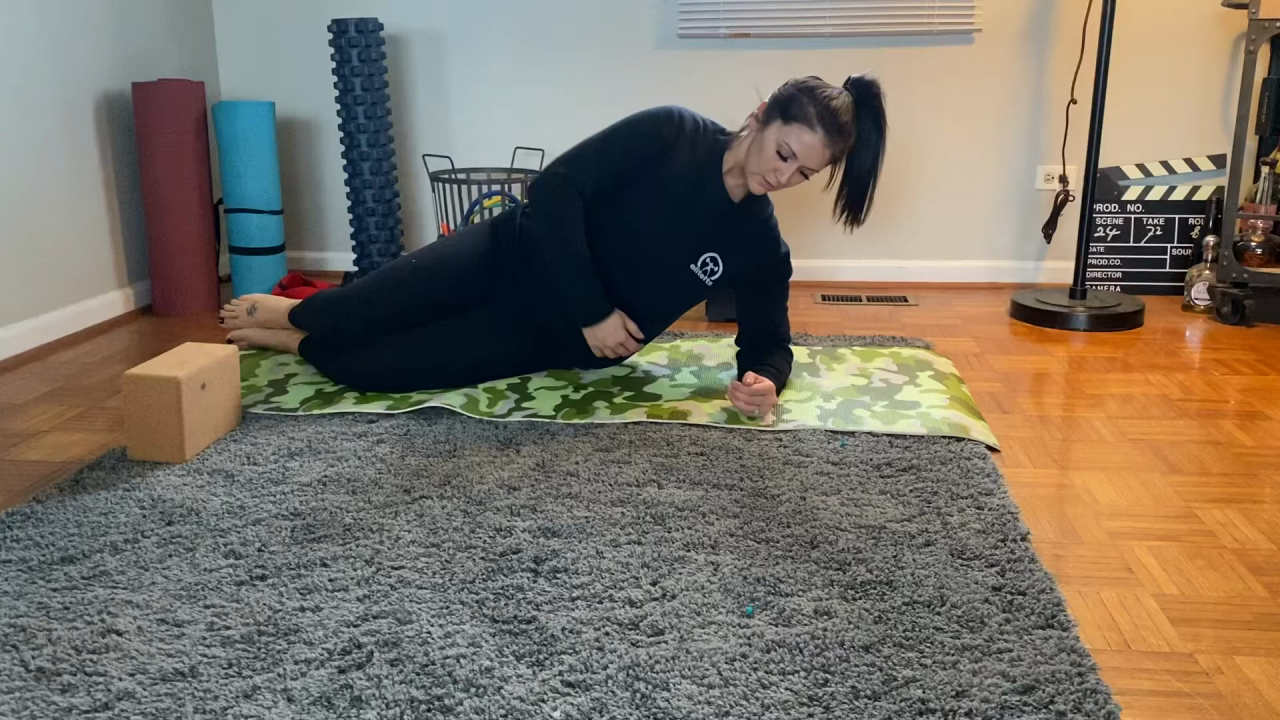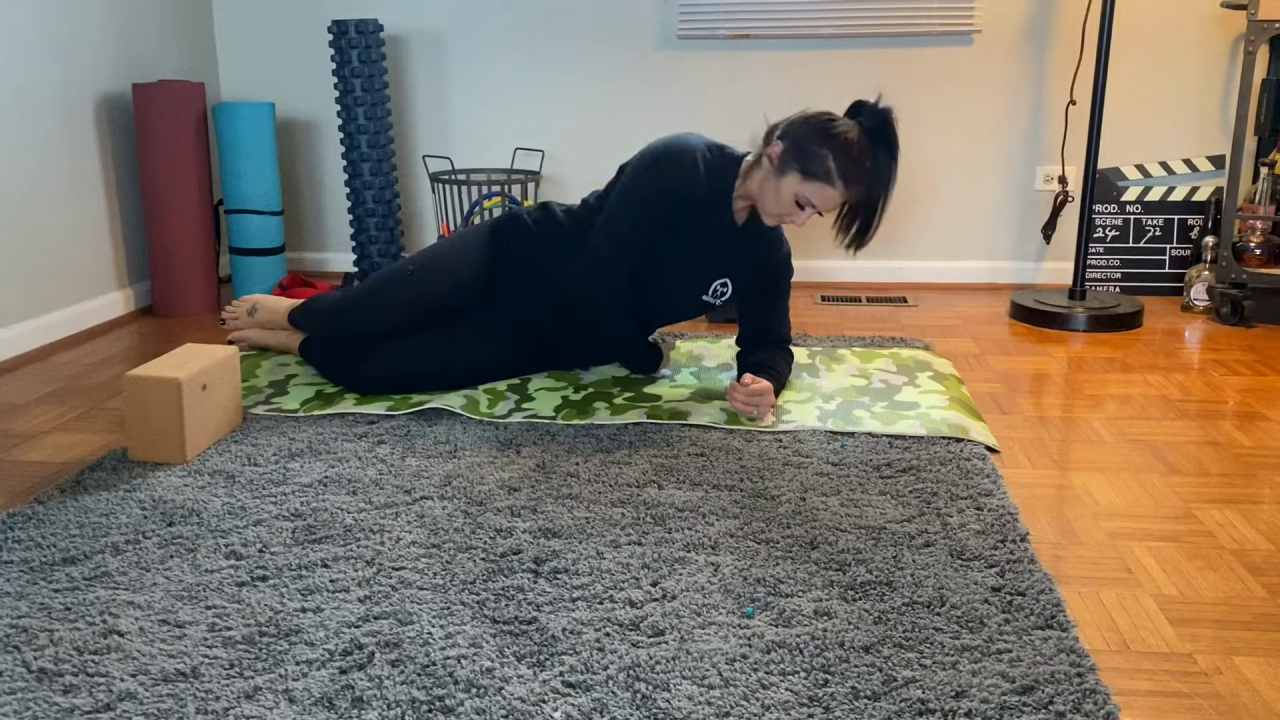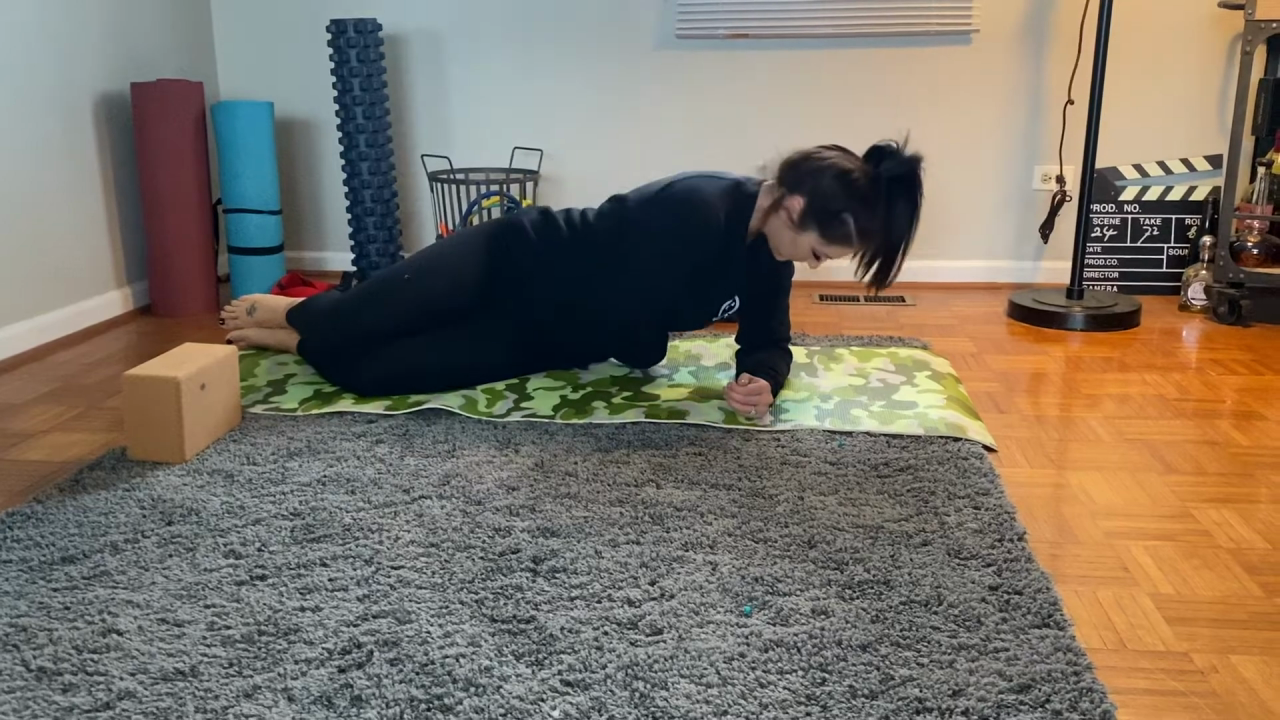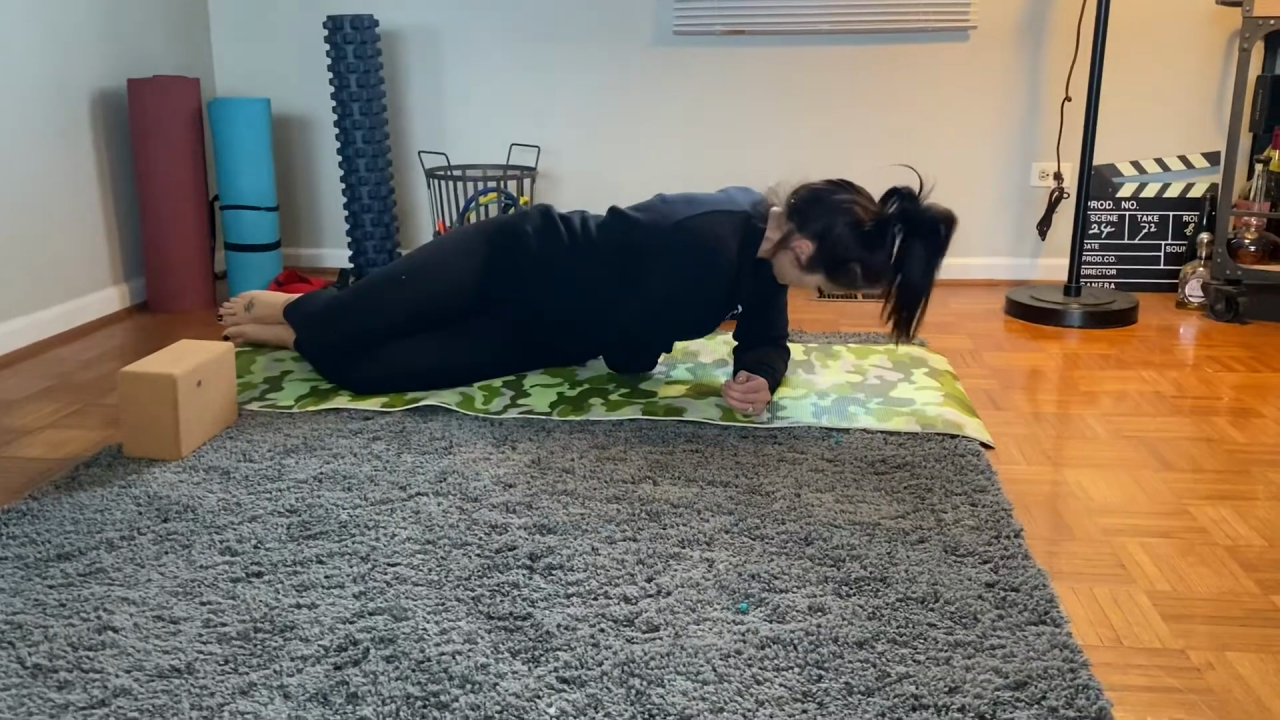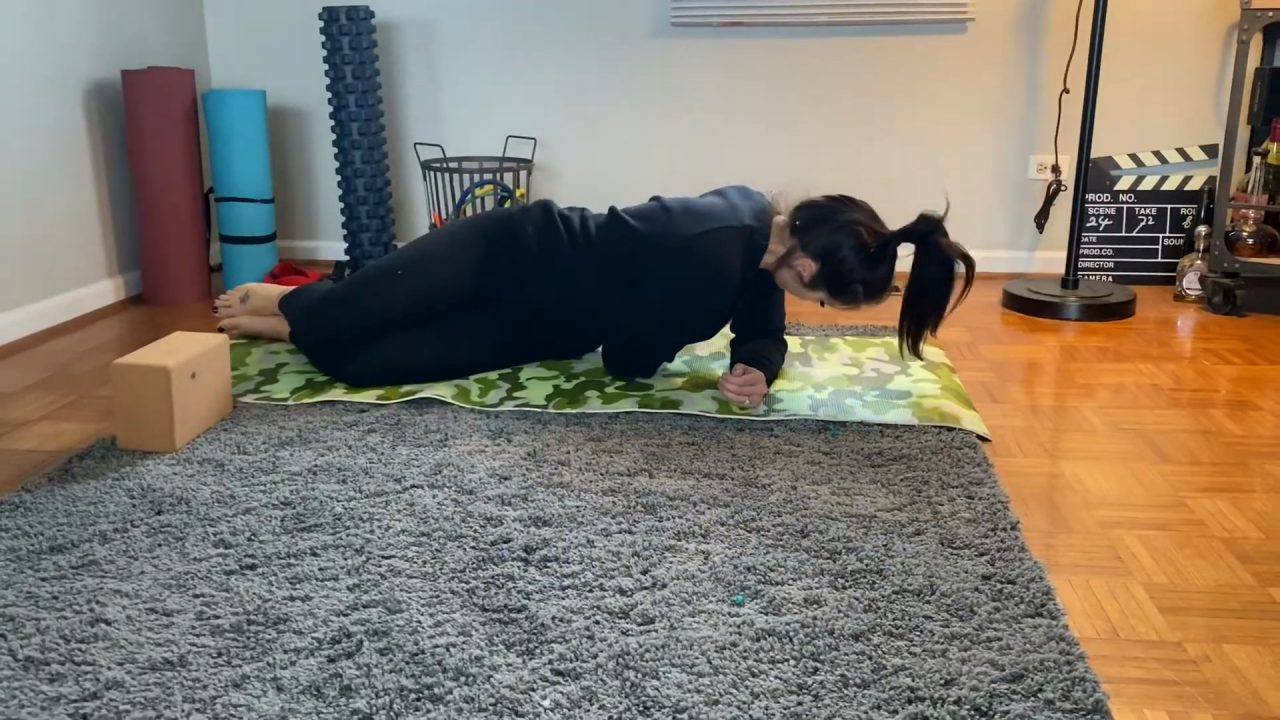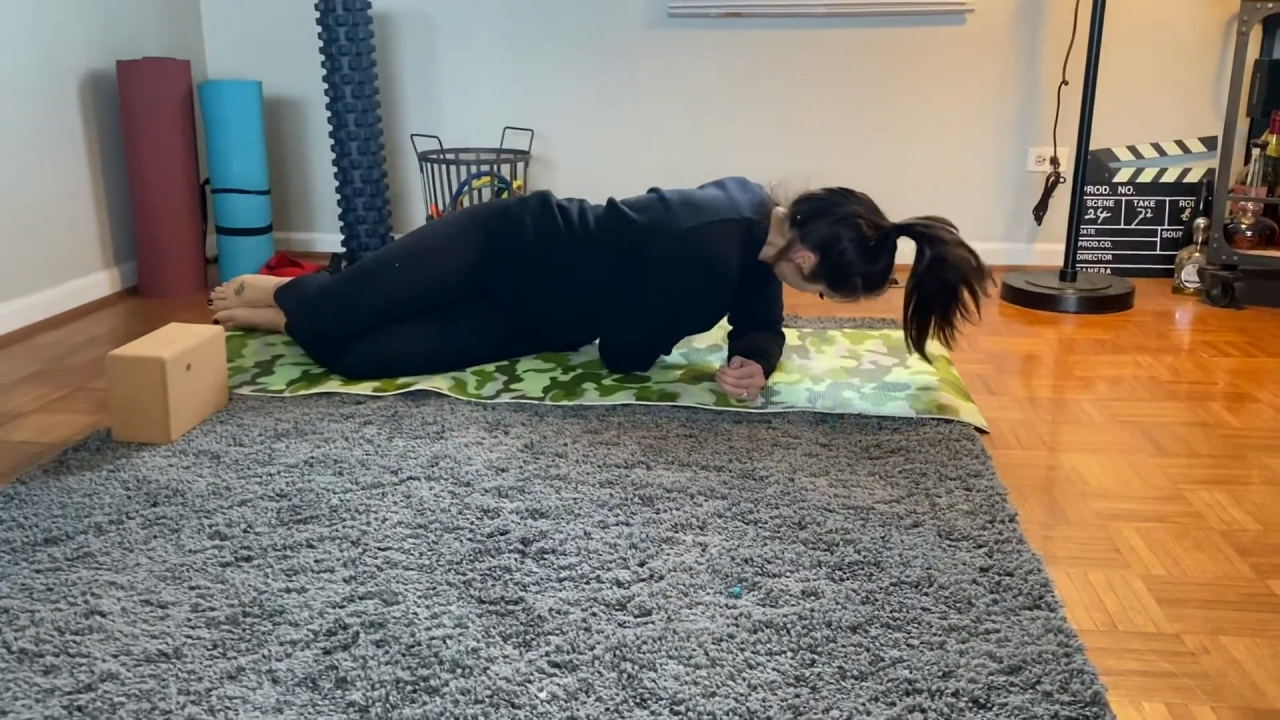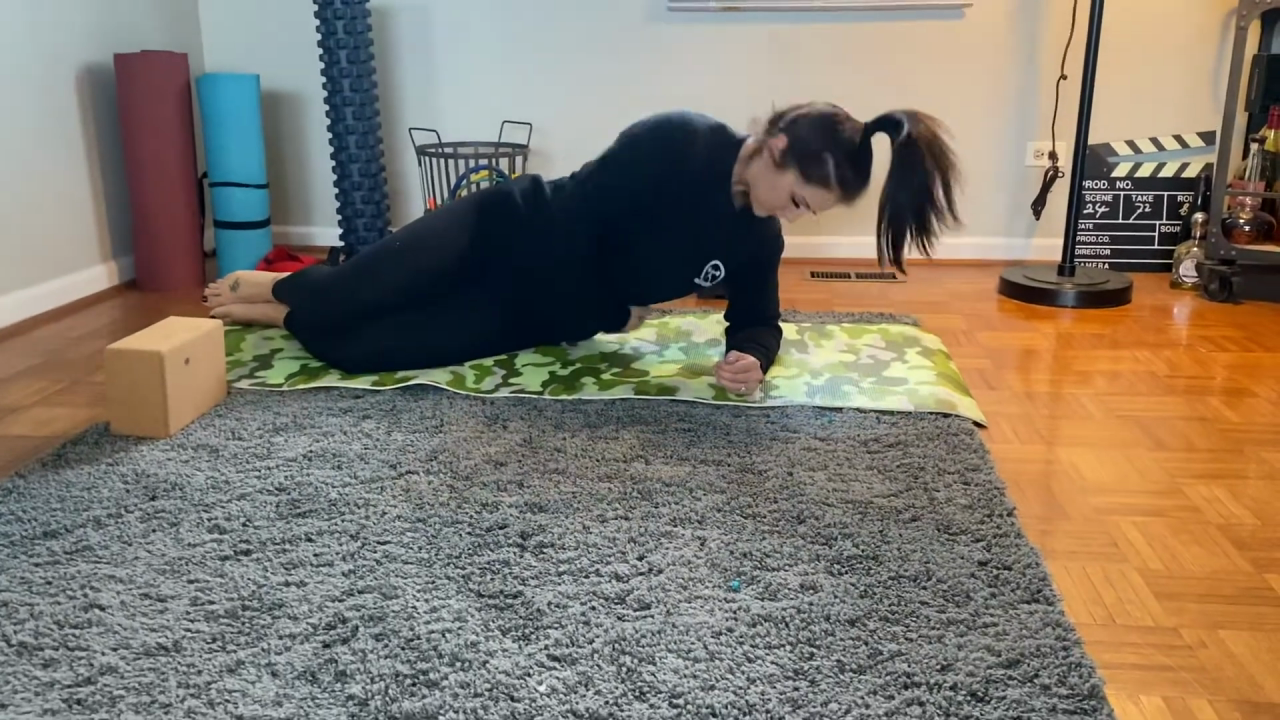
dt=0.5s
person 1, frame 1
left shoulder: (762, 248)
right shoulder: (672, 133)
left elbow: (768, 341)
right elbow: (554, 187)
left wrist: (762, 381)
right wrist: (593, 314)
left hip: (551, 340)
right hip: (514, 256)
left knee: (369, 370)
right knee: (353, 319)
left ankle: (290, 344)
right ankle: (284, 311)
person 1, frame 2
left shoulder: (765, 256)
right shoulder: (681, 165)
left elbow: (768, 343)
right elbow: (600, 272)
left wrist: (762, 382)
right wrist: (645, 358)
left hip: (552, 341)
right hip: (511, 259)
left knee: (368, 372)
right knee: (353, 323)
left ankle: (292, 342)
right ankle: (288, 311)
person 1, frame 3
left shoulder: (766, 257)
right shoulder: (698, 210)
left elbow: (767, 342)
right elbow: (630, 334)
left wrist: (761, 382)
right wrist: (656, 352)
left hip: (546, 342)
right hip: (507, 261)
left knee: (364, 374)
right knee: (349, 326)
left ankle: (288, 339)
right ankle: (287, 311)
person 1, frame 4
left shoulder: (766, 235)
right shoulder: (709, 244)
left elbow: (765, 339)
right elbow: (630, 350)
left wrist: (758, 379)
right wrist: (654, 352)
left hip: (542, 337)
right hip: (506, 262)
right knee: (346, 327)
left ankle: (282, 332)
right ankle: (284, 310)
person 1, frame 5
left shoulder: (760, 223)
right shoulder: (712, 260)
left elbow: (763, 331)
right elbow: (629, 358)
left wrist: (754, 372)
right wrist: (659, 336)
right hip: (506, 253)
left knee: (361, 365)
right knee: (345, 316)
left ankle: (280, 324)
right ankle: (277, 302)
person 1, frame 6
left shoulder: (756, 217)
right shoulder: (710, 253)
left elbow: (760, 326)
right elbow: (624, 354)
left wrist: (752, 364)
right wrist: (655, 323)
right hip: (502, 245)
left knee: (357, 357)
right knee: (341, 312)
left ankle: (276, 316)
right ankle: (275, 293)
person 1, frame 7
left shoulder: (756, 240)
right shoulder: (679, 144)
left elbow: (757, 319)
right elbow: (571, 222)
left wrist: (750, 360)
right wrist: (608, 311)
left hip: (543, 316)
right hip: (499, 232)
left knee: (359, 352)
right knee: (343, 301)
left ankle: (277, 317)
right ankle: (274, 287)
